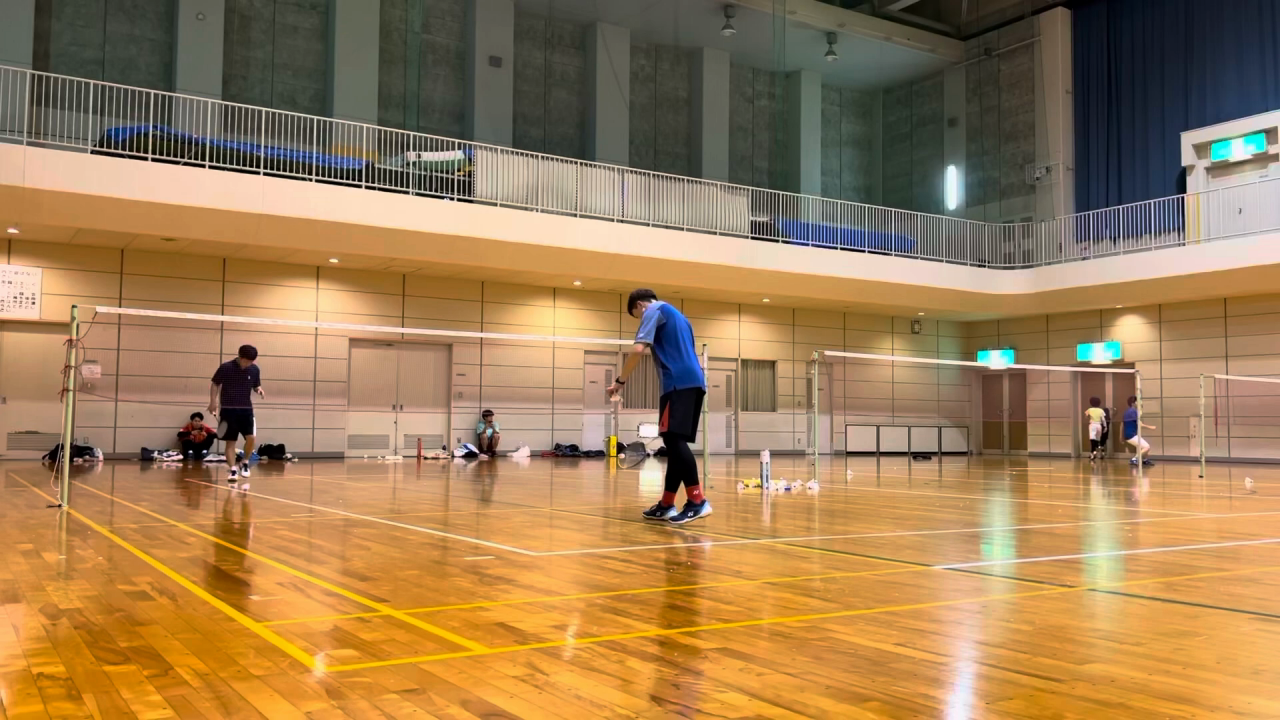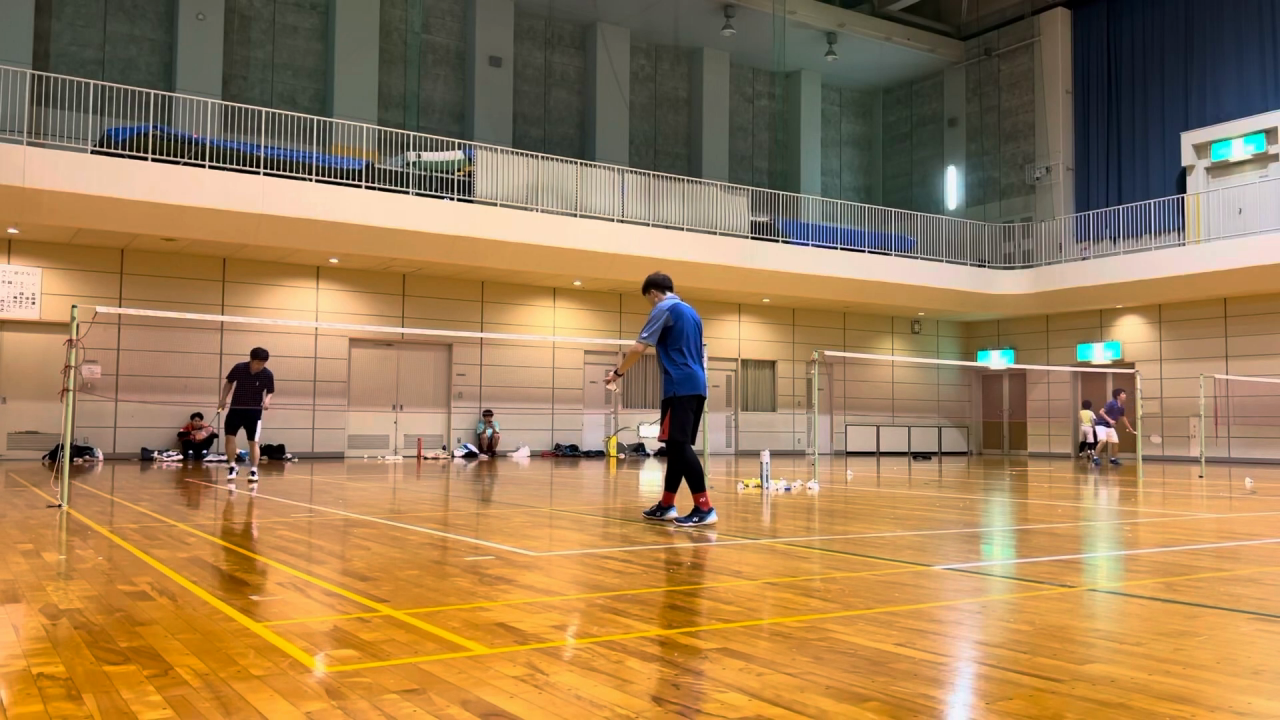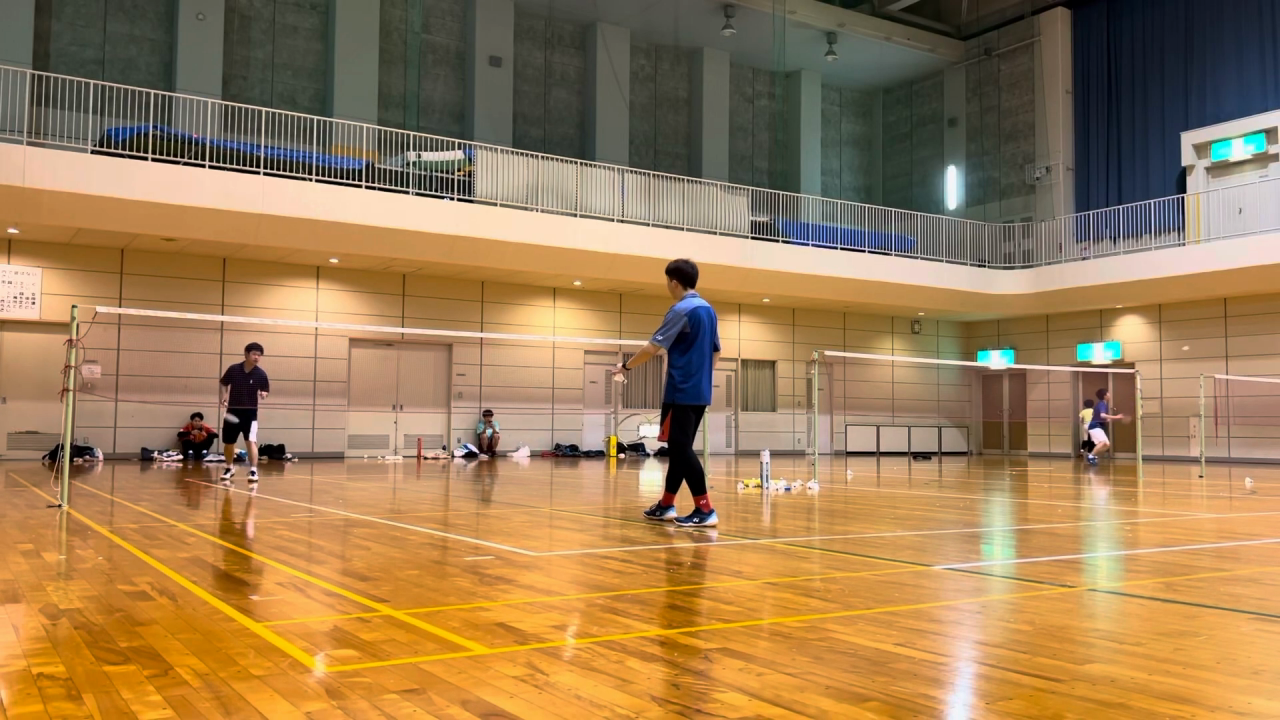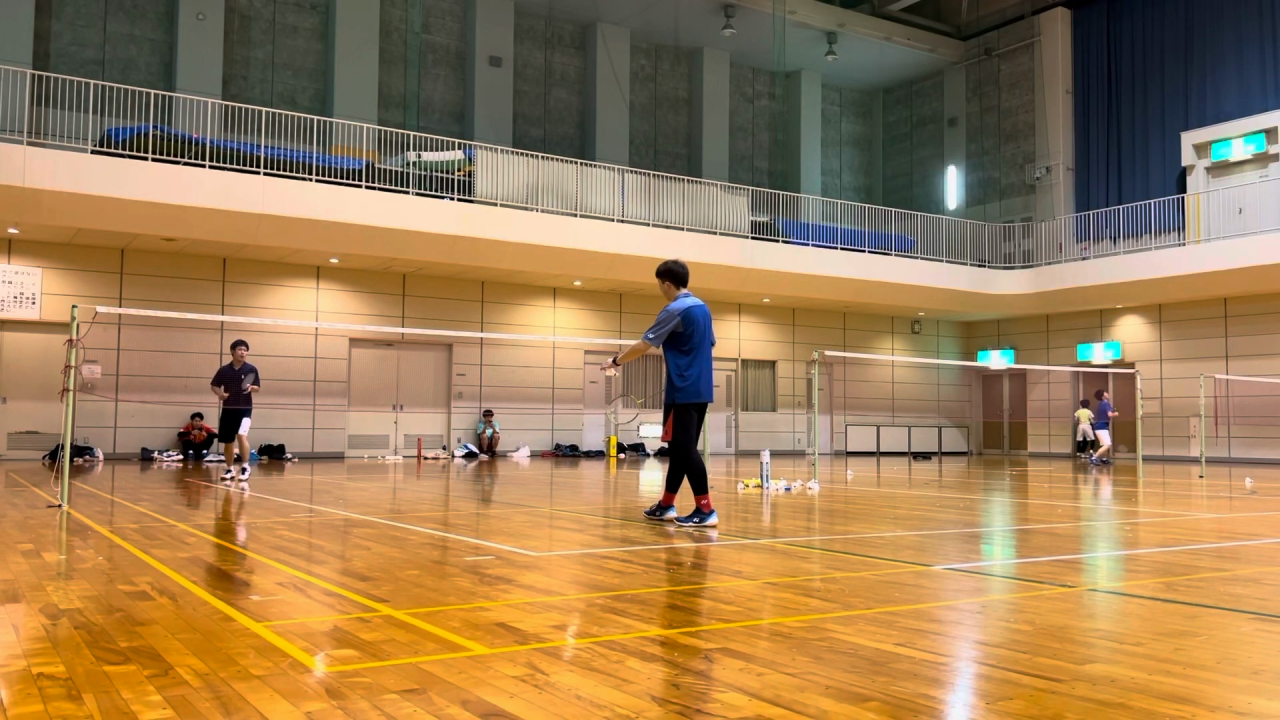
dt=0.5s
person 1, frame 1
left shoulder: (655, 310)
right shoulder: (677, 316)
left elbow: (639, 348)
left wrist: (620, 380)
left hip: (679, 382)
right hip: (693, 382)
left knee: (675, 440)
right knee: (676, 442)
left ankle: (697, 501)
right ankle: (667, 504)
person 1, frame 2
left shoulder: (664, 309)
right shoulder: (691, 312)
left elbow: (639, 347)
left wrist: (618, 372)
left hip: (680, 387)
right hip: (696, 386)
left knee: (679, 445)
right knee: (677, 445)
left ankle: (704, 508)
right ankle: (667, 505)
person 1, frame 3
left shoulder: (681, 310)
right shoulder: (708, 310)
left elbow: (653, 348)
right elbow: (716, 351)
left wrist: (626, 366)
left hip: (682, 391)
right hip: (700, 391)
left knee: (681, 448)
right knee: (679, 447)
left ankle: (705, 510)
right ankle: (666, 505)
person 1, frame 4
left shoulder: (675, 310)
right shoulder: (702, 308)
left elbow: (643, 345)
left wrist: (616, 361)
left hip: (683, 391)
right hip: (700, 390)
left knee: (684, 448)
right knee: (680, 447)
left ankle: (706, 510)
right ankle: (666, 505)
